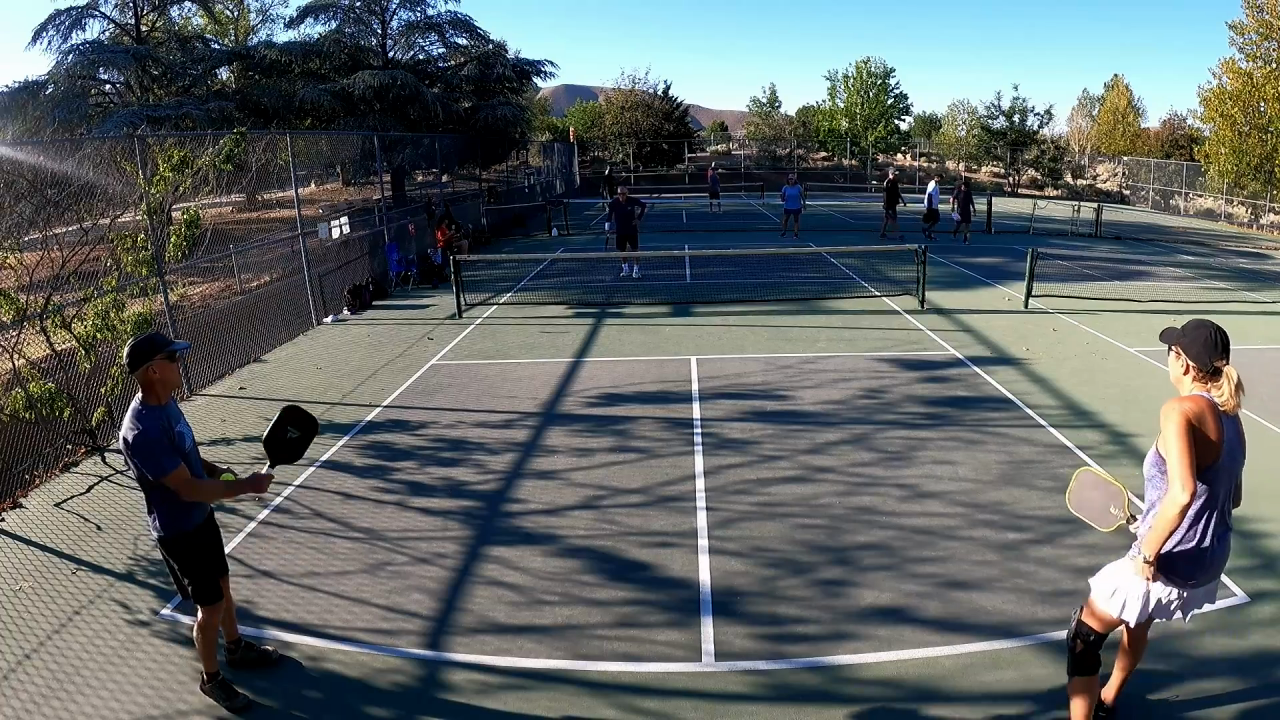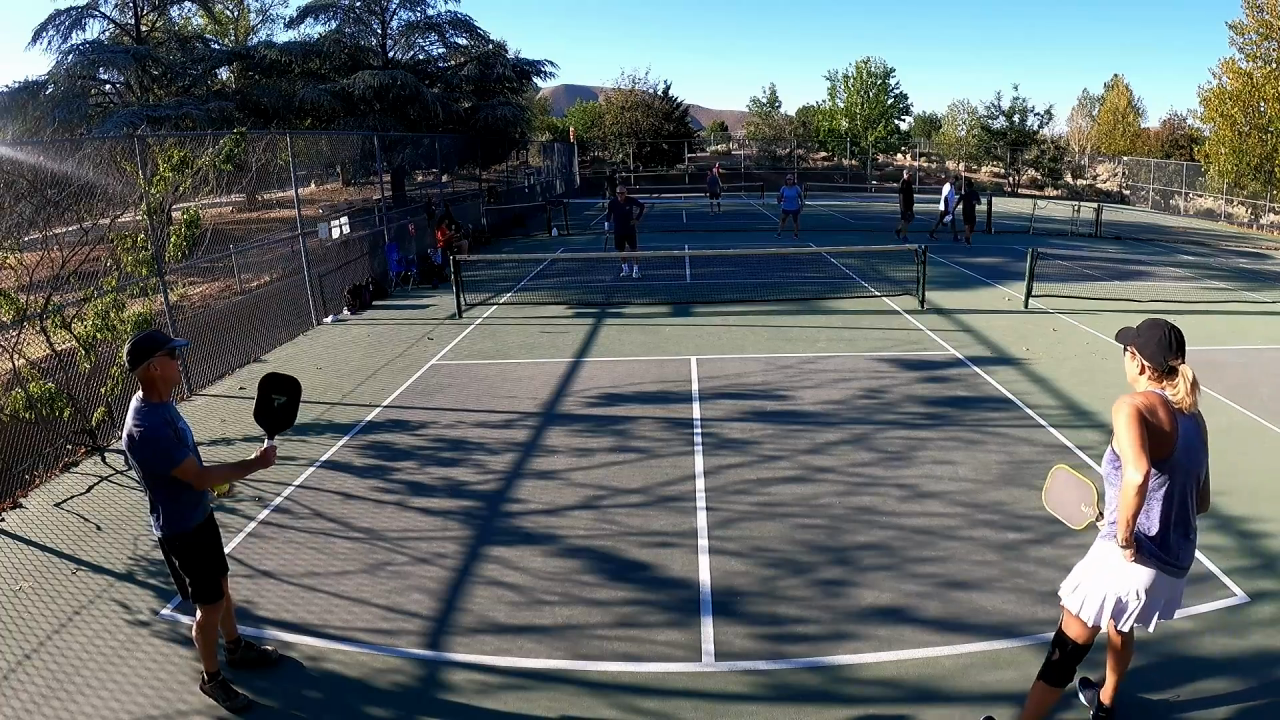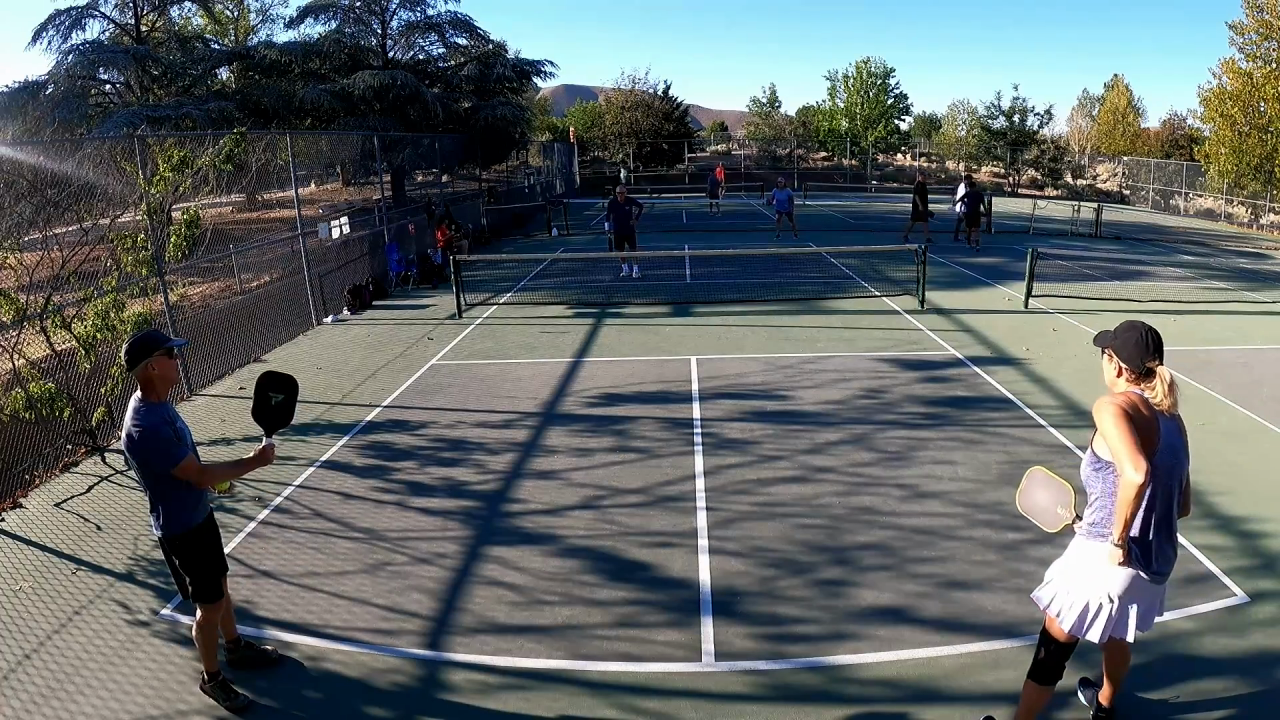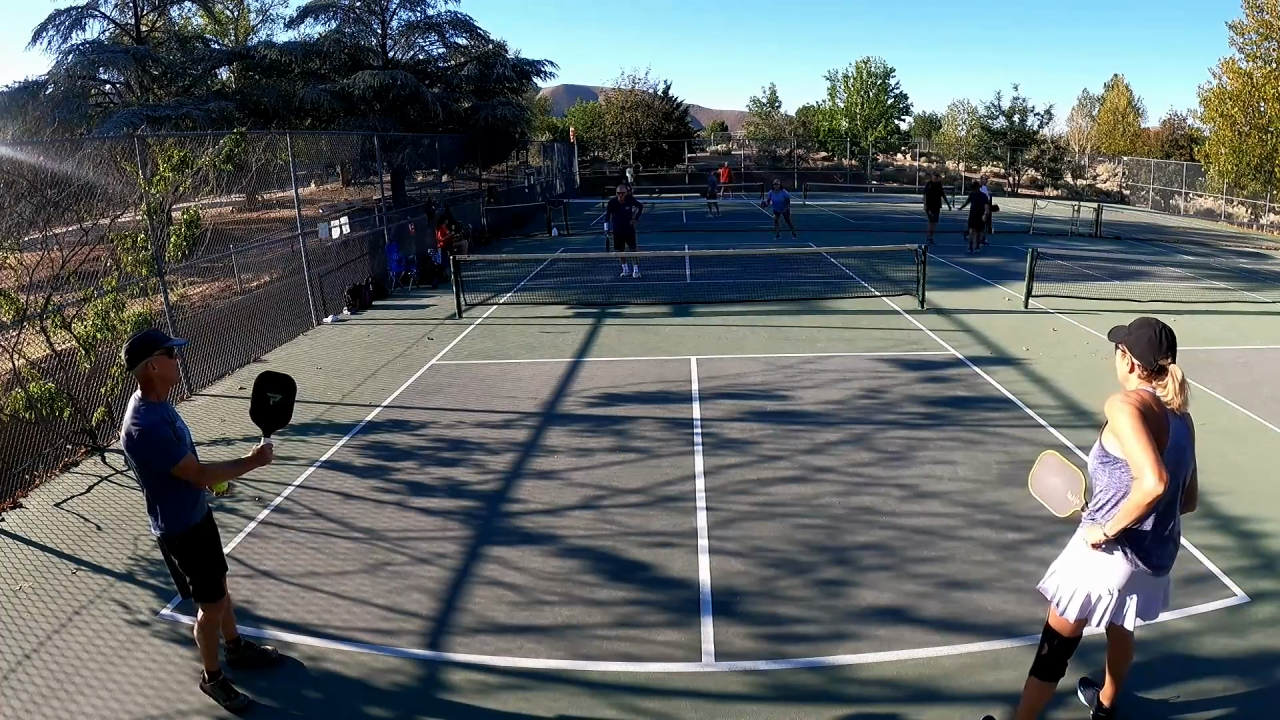
dt=0.4s
person 1, frame 1
left shoulder: (1181, 411)
right shoulder: (1230, 418)
left elbow: (1182, 494)
left wrist: (1146, 554)
left hip: (1172, 564)
right hip: (1208, 560)
left knee: (1084, 634)
right knee: (1136, 624)
person 1, frame 2
left shoulder: (1133, 405)
right shoulder: (1193, 417)
left elbow: (1137, 474)
right elbow: (1200, 501)
left wrist: (1123, 536)
left hip: (1127, 560)
right hip: (1173, 562)
left knee: (1065, 650)
right knee: (1119, 626)
person 1, frame 3
left shoulder: (1114, 406)
right shoulder: (1172, 419)
left elbow: (1136, 474)
right elbow: (1181, 505)
left wrist: (1117, 540)
left hip: (1103, 560)
right hip: (1154, 566)
left knee: (1052, 652)
right knee: (1116, 631)
person 1, frame 4
left shoulder: (1126, 405)
right shoulder: (1180, 416)
left elbow: (1153, 483)
right elbow: (1187, 500)
left wrist: (1106, 529)
left hip: (1108, 555)
right hip: (1155, 560)
left knee: (1054, 648)
right knee: (1119, 630)
person 2, frame 1
left shoulder: (166, 402)
right shoulder: (143, 431)
right elbow: (187, 489)
left wrist: (216, 470)
right wrist: (244, 486)
left hip: (201, 516)
right hip: (179, 531)
left knee: (222, 585)
right knee: (212, 607)
left ankle: (237, 648)
right ankle: (211, 678)
person 2, frame 2
left shoulder: (160, 402)
right shoulder: (147, 427)
right elbow: (199, 478)
left wrist: (218, 476)
right wrist: (253, 464)
left hip: (199, 515)
right hip: (181, 530)
left knee: (221, 586)
right knee: (210, 605)
left ankle: (236, 648)
right ankle: (211, 678)
person 2, frame 3
left shoulder: (157, 402)
right shoulder: (146, 426)
right elbow: (199, 475)
left wrist: (215, 475)
right wrist: (253, 461)
left hip: (199, 514)
right hip: (181, 529)
left knee: (220, 586)
right knee: (210, 606)
left ankle: (236, 648)
right ankle: (211, 678)
person 2, frame 4
left shoulder: (157, 403)
right shoulder: (146, 425)
right elbow: (199, 474)
left wrist: (212, 475)
right wrist: (252, 461)
left hip: (196, 514)
right hip: (179, 528)
left knee: (219, 586)
right knee: (212, 604)
left ankle: (236, 647)
right ankle: (212, 677)
